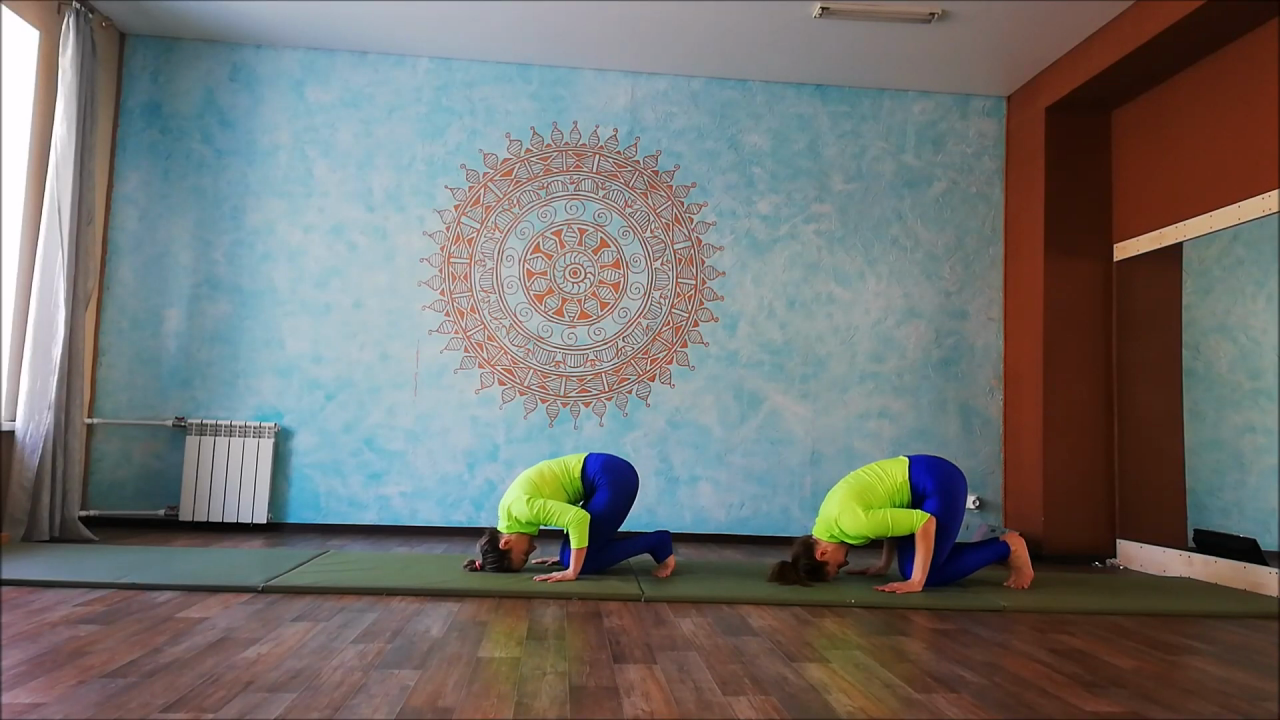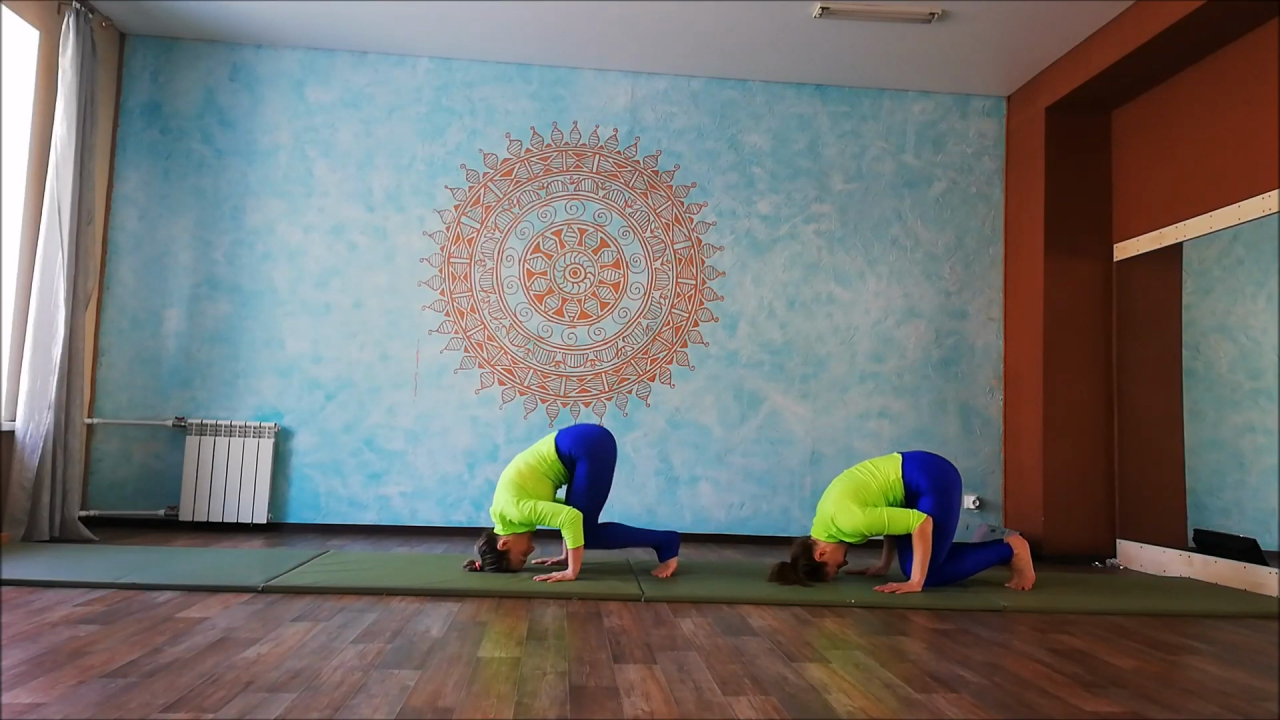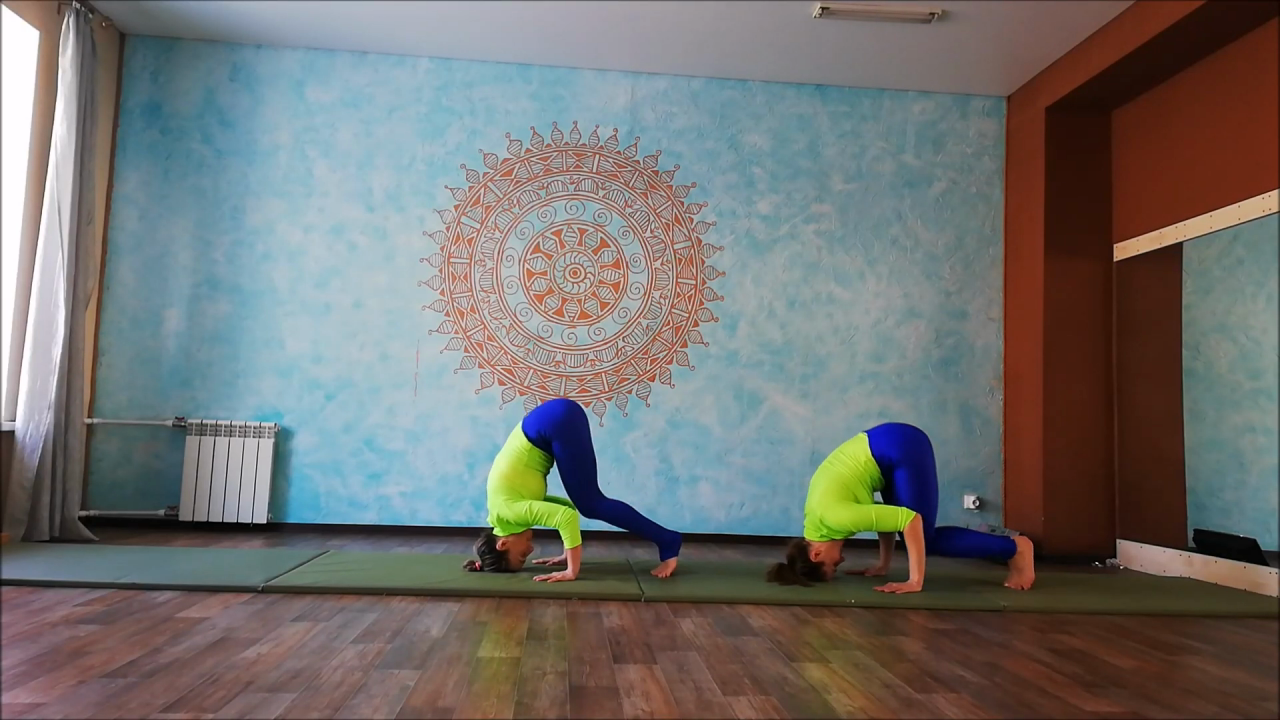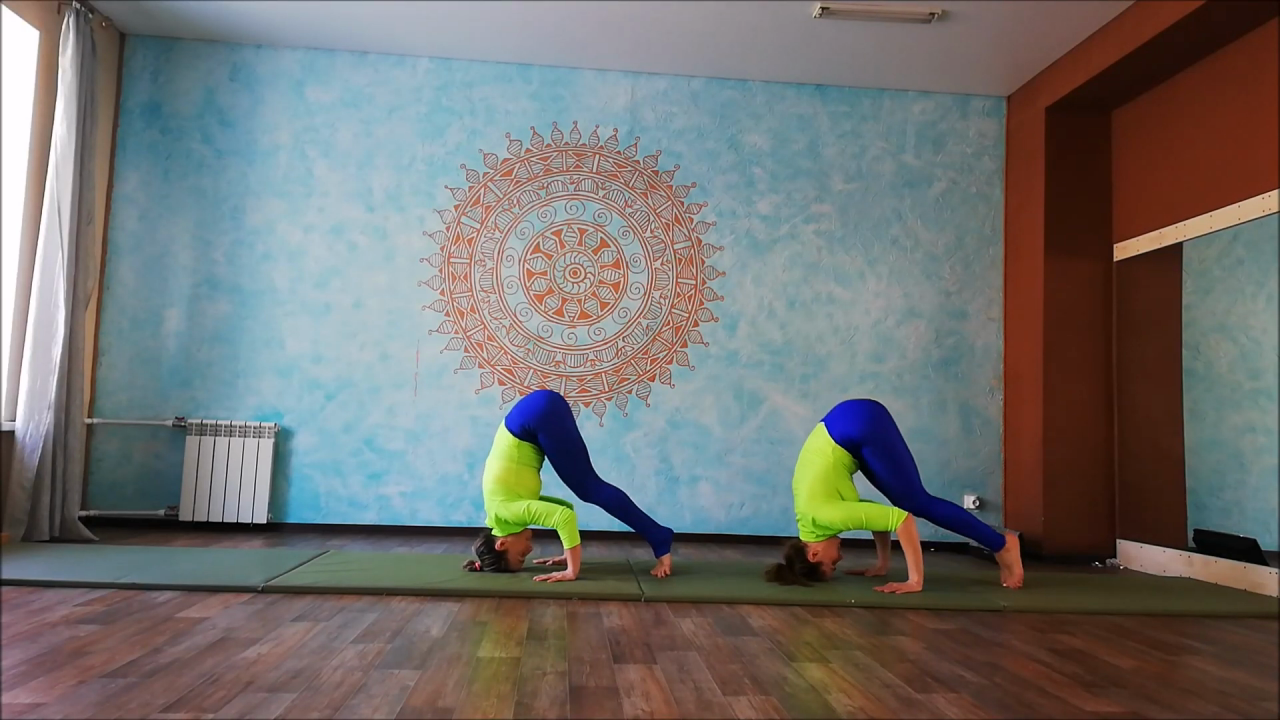
dt=0.3s
person 1, frame 1
left shoulder: (849, 522)
right shoulder: (831, 520)
left elbow: (926, 522)
left wrist: (916, 582)
right wrist: (884, 564)
left hip: (939, 483)
right hip: (920, 480)
left knee: (927, 575)
right knee: (911, 568)
left ankle: (1007, 548)
right ankle: (1003, 546)
person 1, frame 2
left shoulder: (843, 519)
right shoulder: (829, 517)
left elbow: (921, 522)
left wrist: (916, 582)
right wrist: (883, 565)
left hip: (932, 480)
right hip: (917, 478)
left knee: (928, 576)
right knee: (914, 567)
left ankle: (1011, 549)
right ankle: (1006, 547)
person 1, frame 3
left shoulder: (830, 517)
right shoulder: (820, 520)
left elbow: (910, 519)
right elbow: (885, 517)
left wrist: (915, 581)
right wrist: (883, 564)
left hip: (901, 449)
right hip: (890, 448)
left knee: (925, 541)
right knee: (922, 537)
left ankle: (1016, 549)
person 1, frame 4
left shoulder: (820, 516)
right shoulder: (813, 517)
left elbow: (901, 518)
left wrist: (915, 581)
right wrist: (882, 564)
right hip: (852, 426)
left knee: (917, 504)
right knee: (911, 505)
left ankle: (1002, 544)
person 2, frame 1
left shoulder: (518, 508)
right shoulder: (517, 507)
left elbow: (578, 518)
left wrist: (572, 572)
right wrist: (567, 557)
left hip: (612, 478)
right hip: (607, 474)
left knee: (584, 561)
right knee: (575, 555)
left ankle: (658, 543)
person 2, frame 2
left shoulder: (510, 510)
right shoulder: (507, 507)
left elbow: (571, 517)
right elbow: (568, 515)
left wrist: (572, 571)
right wrist: (566, 556)
left hip: (587, 449)
right hip: (586, 445)
left knee: (585, 534)
right knee: (580, 531)
left ankle: (665, 543)
person 2, frame 3
left shoulder: (507, 511)
right shoulder: (507, 511)
left elbow: (566, 517)
left wrist: (572, 571)
right wrist: (568, 555)
left hip: (558, 421)
right hip: (556, 419)
left knee: (590, 505)
left ankle: (667, 542)
person 2, frame 4
left shoulder: (504, 510)
right shoulder: (503, 509)
left elbow: (565, 517)
left wrist: (572, 571)
right wrist: (569, 556)
left knee: (589, 489)
right knee: (588, 490)
left ankle: (659, 539)
